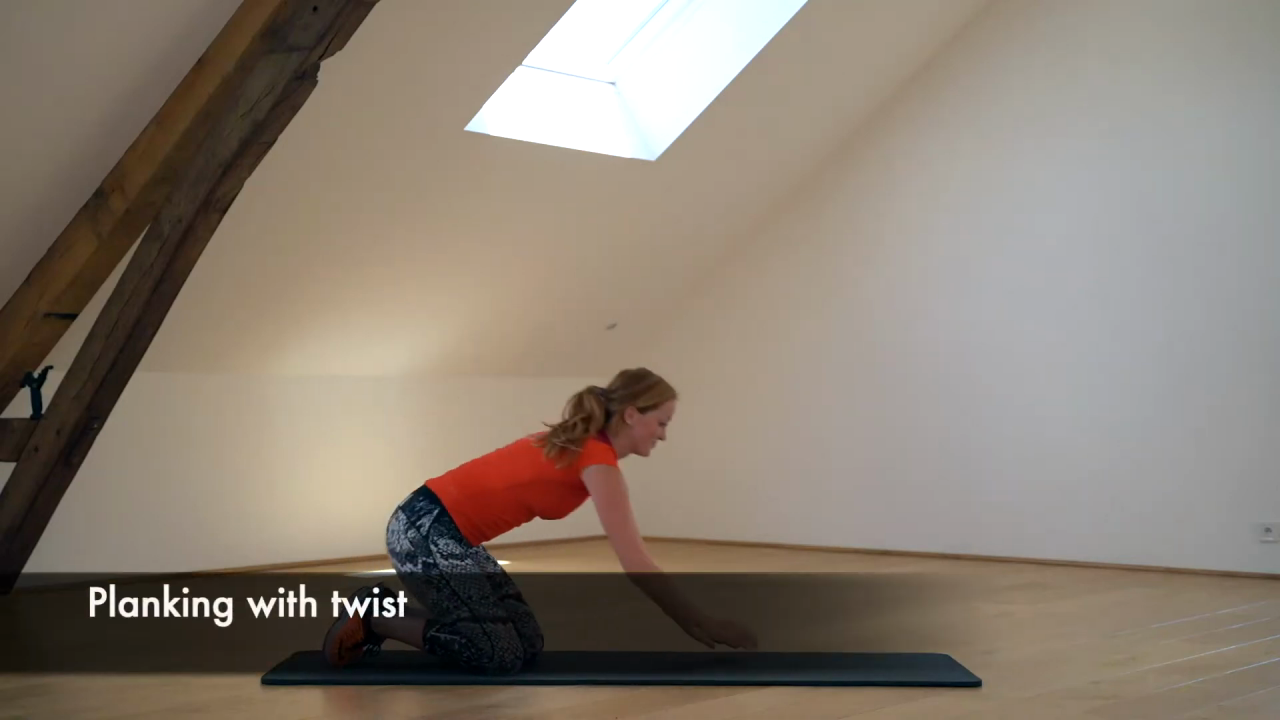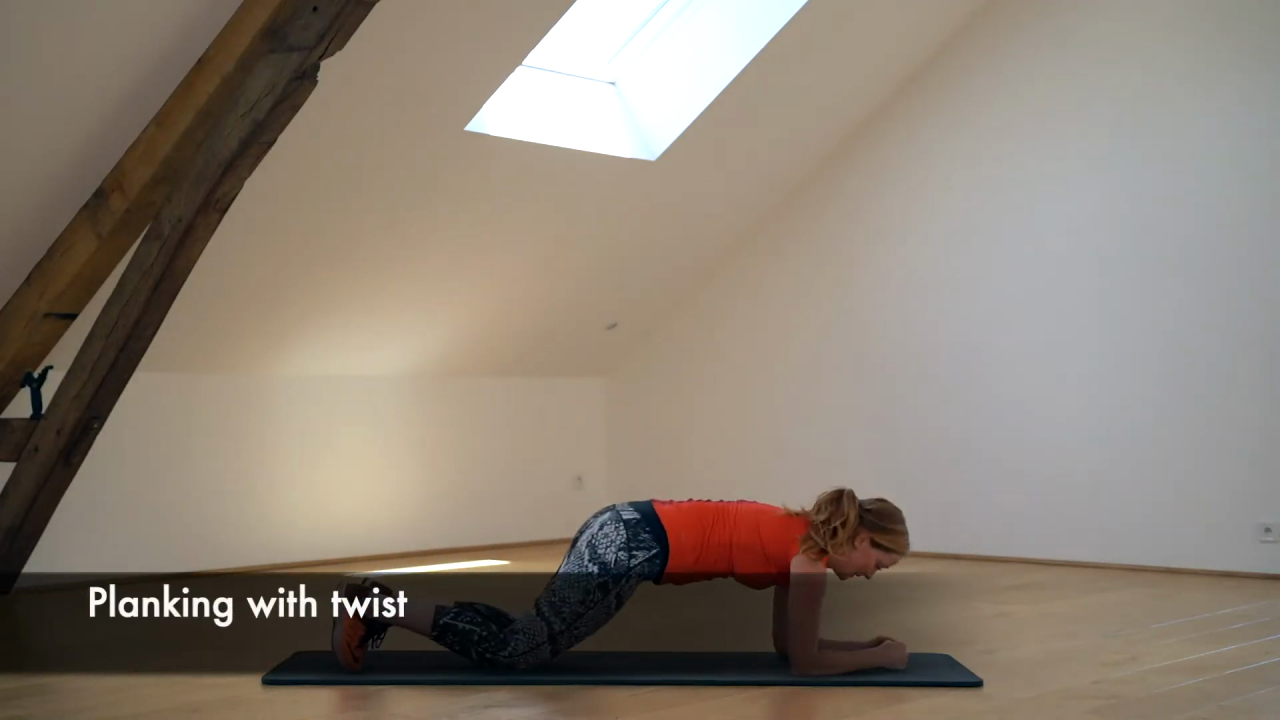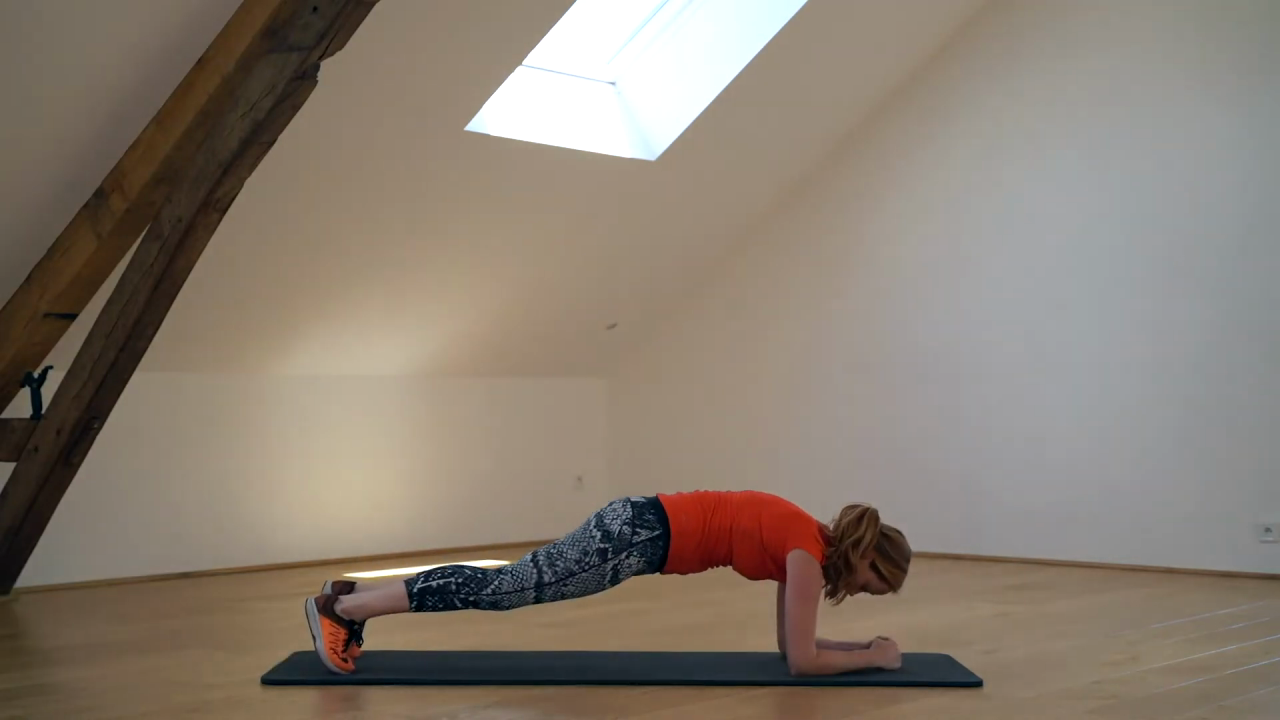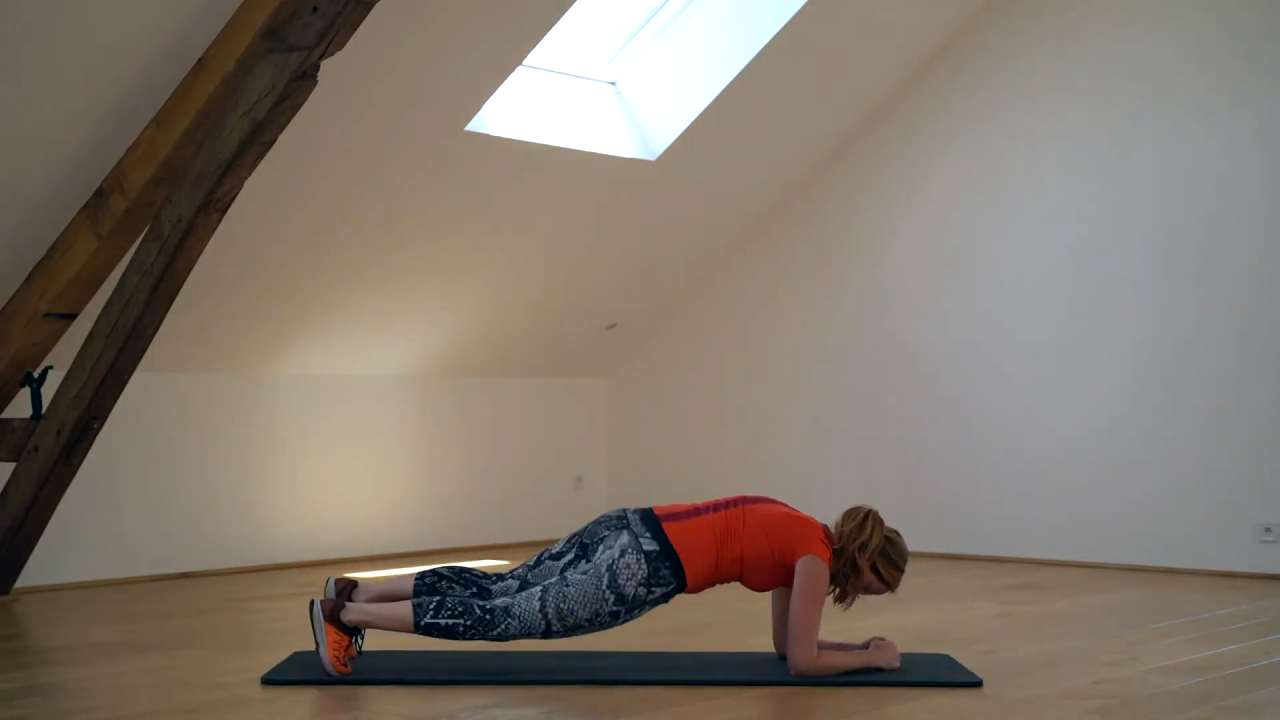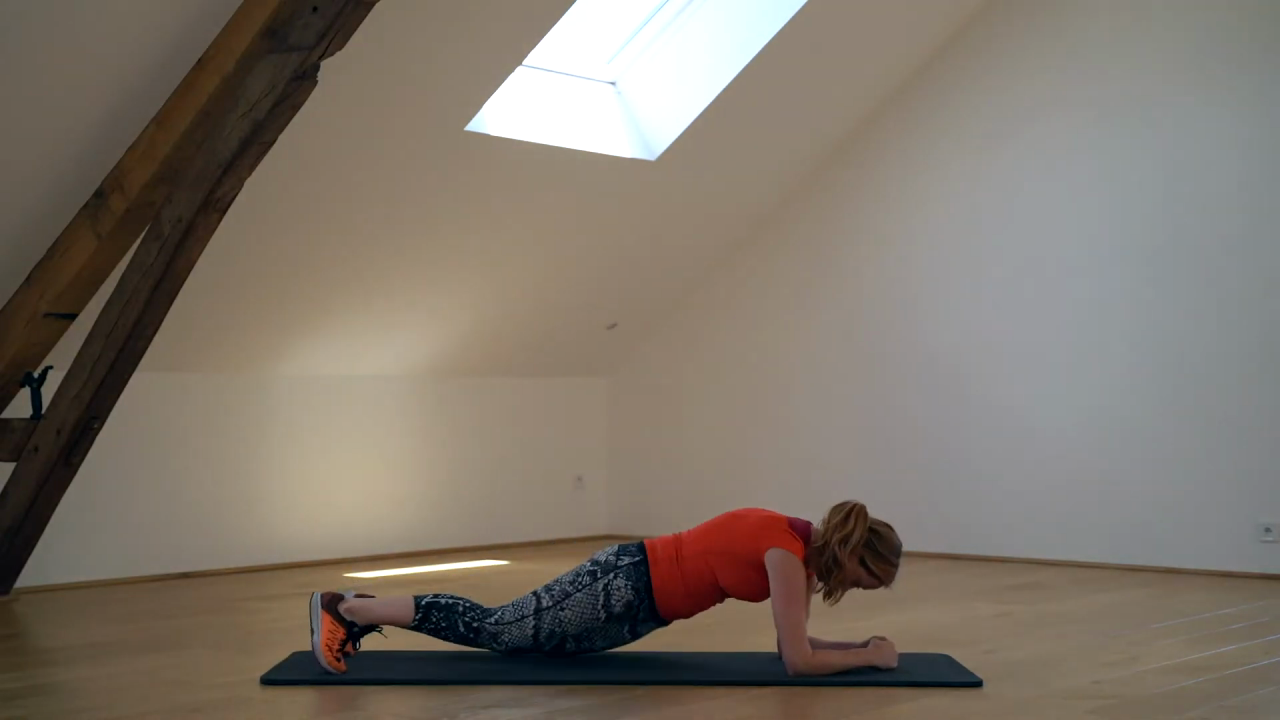
dt=1s
person 1, frame 1
left shoulder: (592, 450)
right shoulder: (599, 460)
left elbow: (634, 557)
right elbow: (634, 565)
left wrist: (693, 621)
right wrist: (705, 622)
left hip: (445, 533)
right hip: (424, 532)
left knee: (525, 640)
right knee: (501, 653)
right ankle: (376, 618)
person 1, frame 2
left shoulder: (796, 536)
right shoulder: (811, 553)
left elbow: (787, 641)
right elbow: (805, 661)
left wrist: (868, 644)
right wrist: (881, 658)
left hip: (624, 527)
right hip: (630, 547)
left knee: (528, 634)
right knee: (517, 649)
left ankle: (383, 605)
right ankle: (382, 604)
person 1, frame 3
left shoulder: (804, 542)
right shoulder: (808, 551)
left elbow: (791, 643)
right elbow: (803, 661)
left wrist: (861, 644)
right wrist: (873, 656)
left hip: (638, 527)
right hip: (640, 537)
left knee: (503, 582)
right knee: (501, 589)
left ankle: (354, 592)
right ankle: (341, 608)
person 1, frame 4
left shoulder: (798, 537)
right shoulder: (816, 556)
left elbow: (785, 642)
right elbow: (803, 661)
left wrist: (858, 642)
right wrist: (872, 656)
left hip: (625, 530)
right hip: (639, 573)
left knee: (498, 590)
right knee: (500, 618)
left ankle: (357, 592)
right ankle: (343, 614)
person 1, frame 5
left shoulder: (802, 545)
right shoulder: (787, 552)
left elbow: (792, 641)
right elbow: (798, 661)
left wrist: (859, 643)
right wrist: (870, 656)
left hip: (639, 605)
right hip: (624, 584)
left knee: (504, 625)
right knee: (494, 629)
left ankle: (361, 606)
right ankle: (343, 609)
